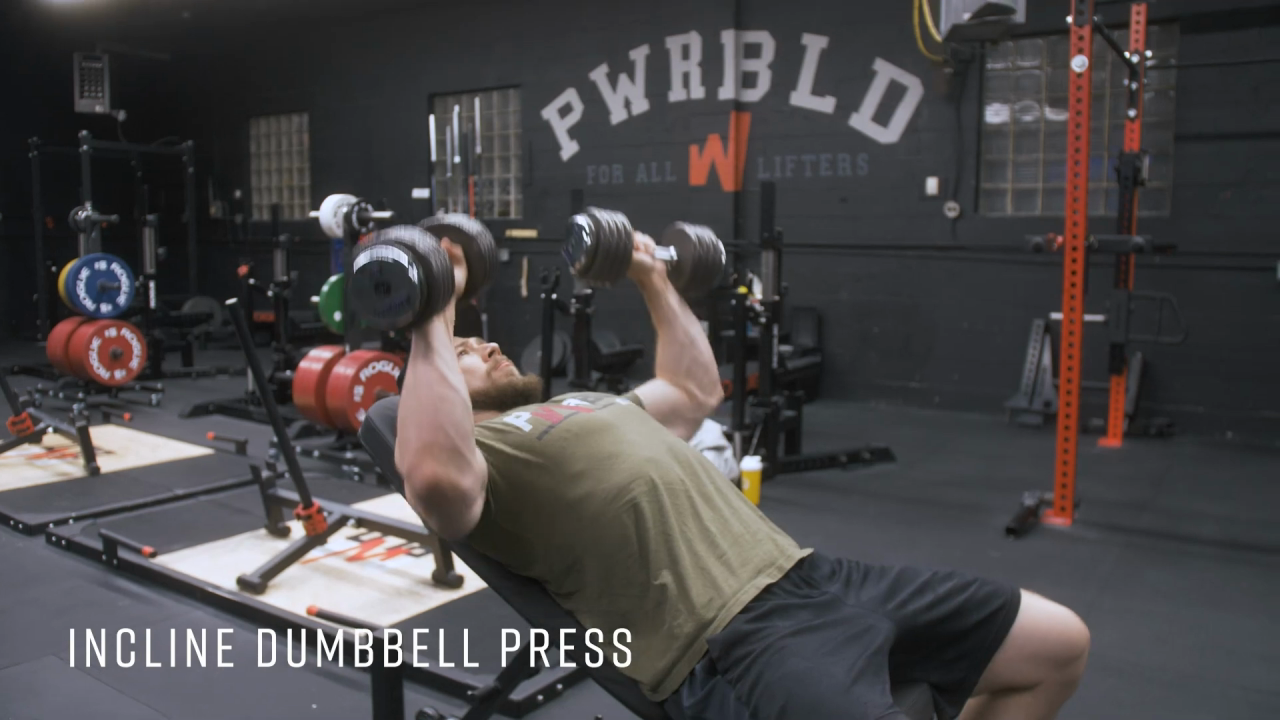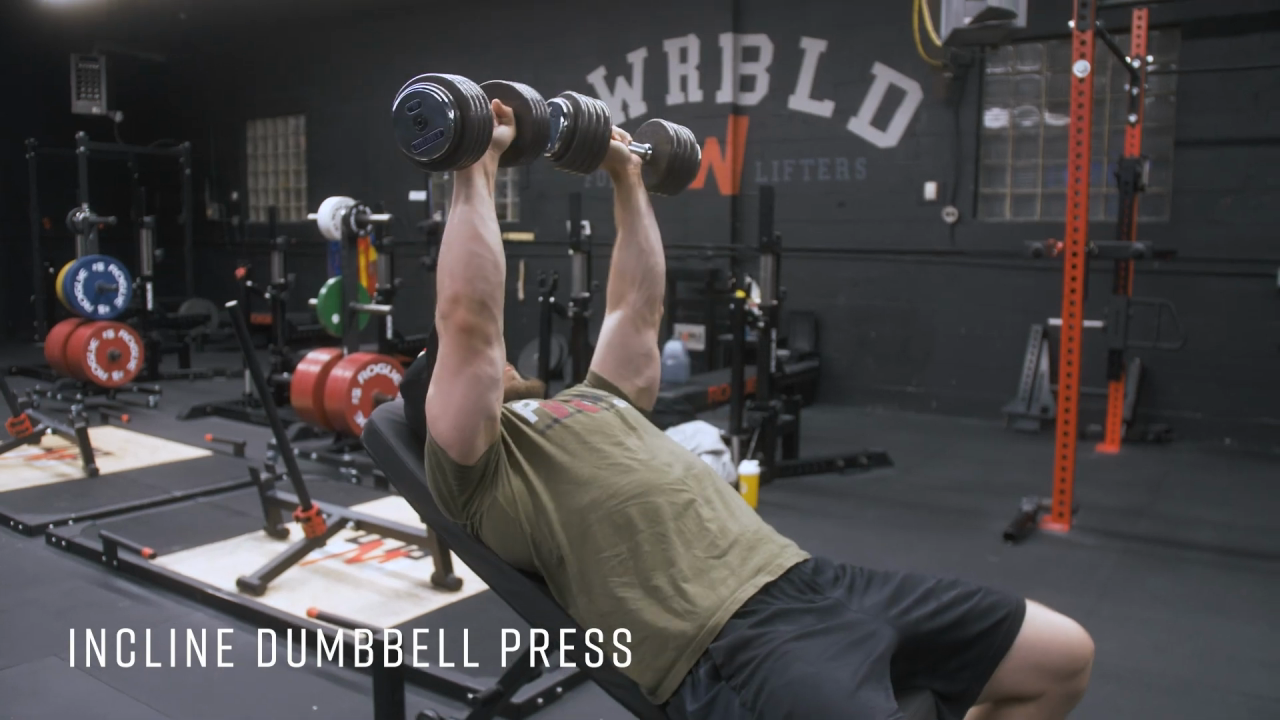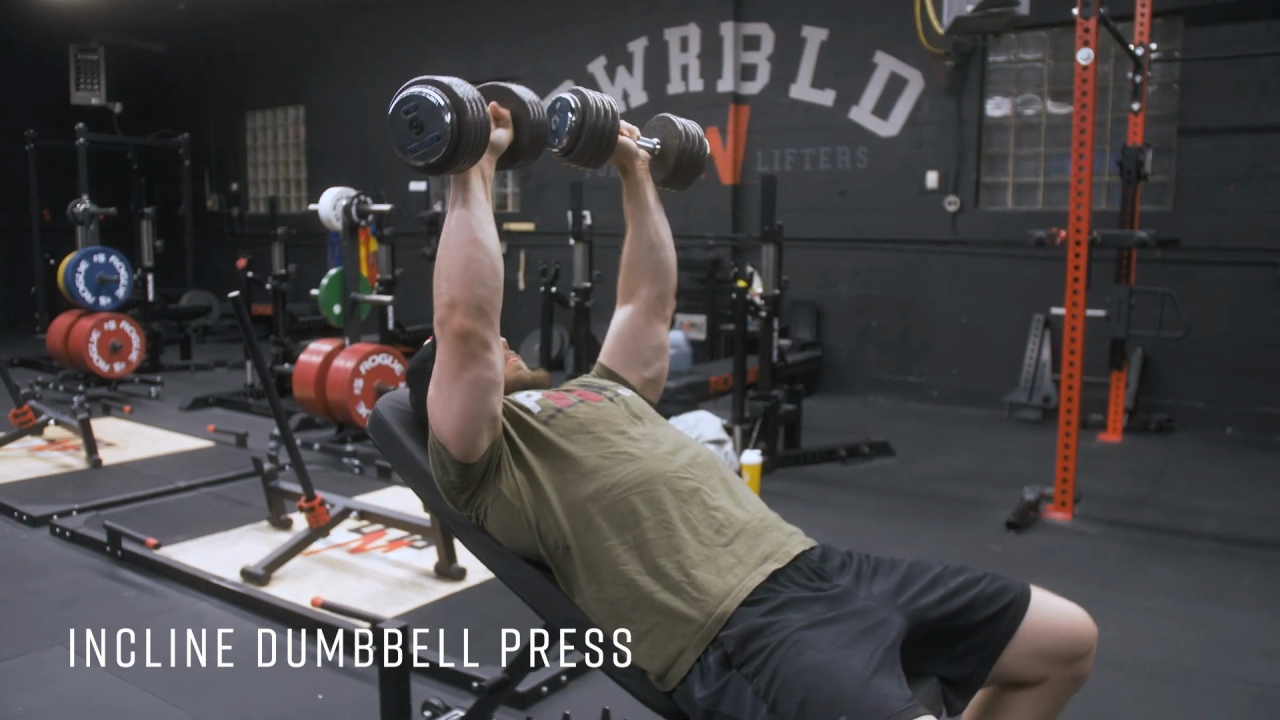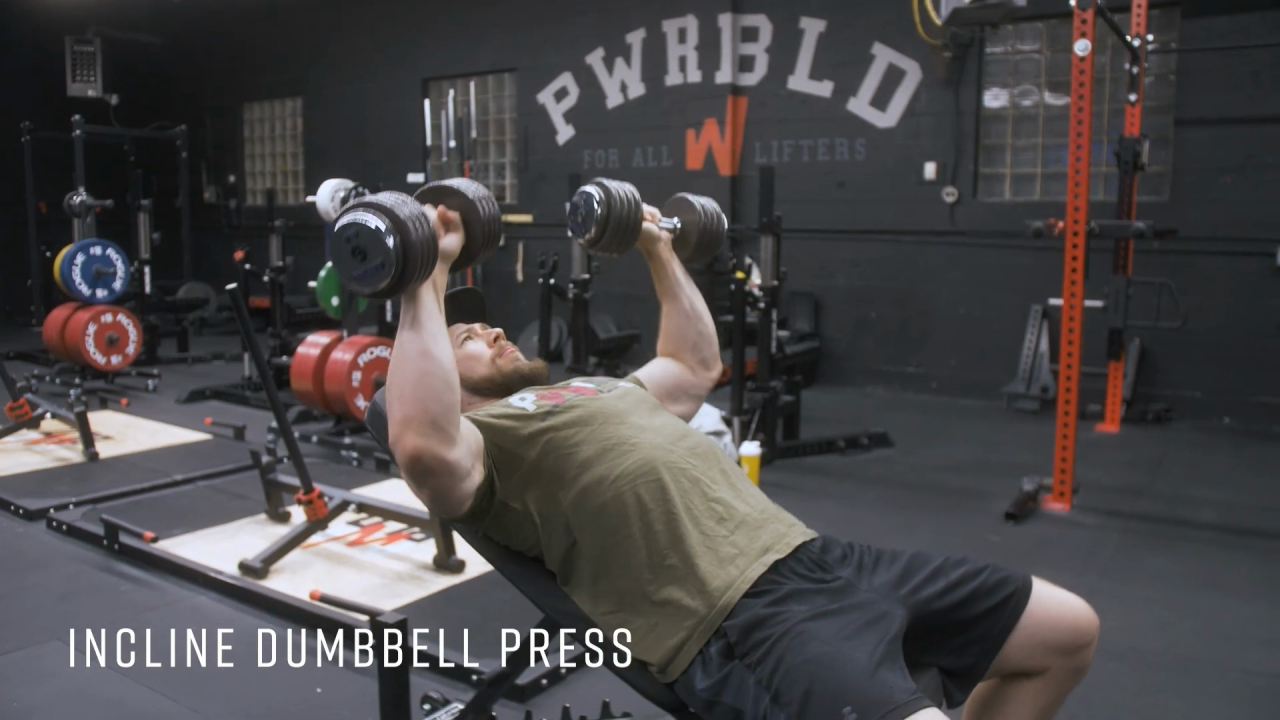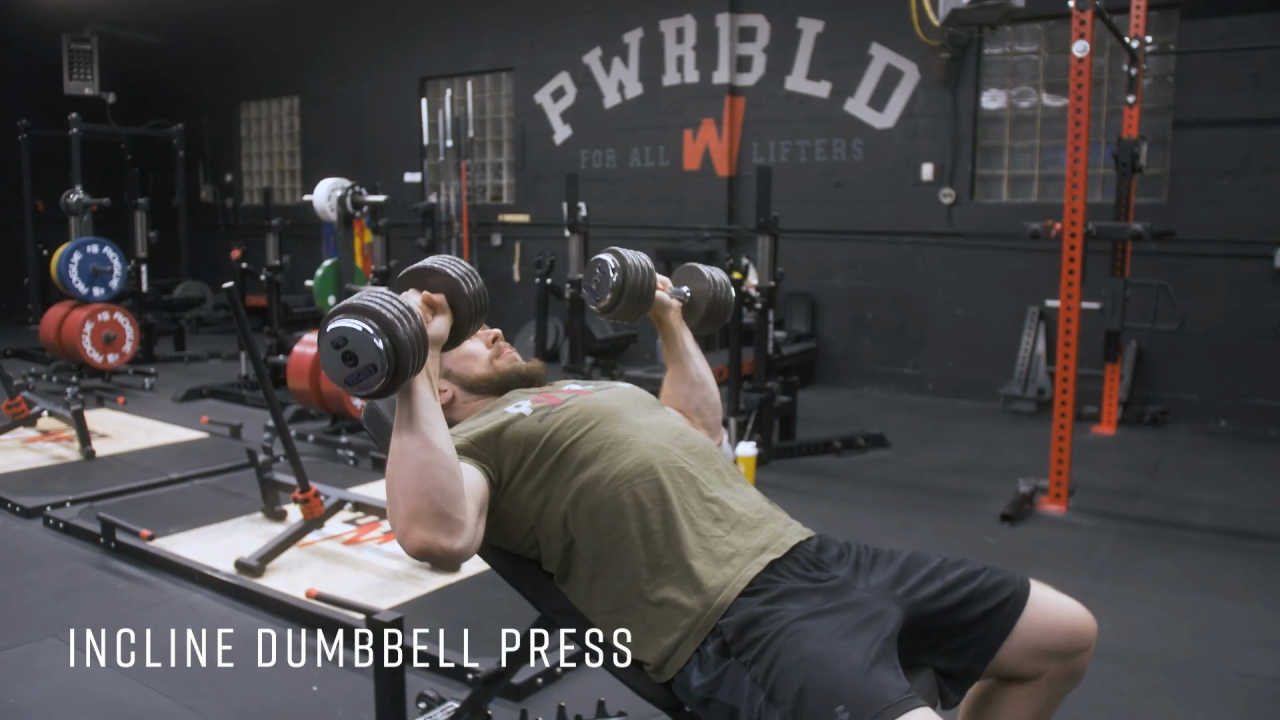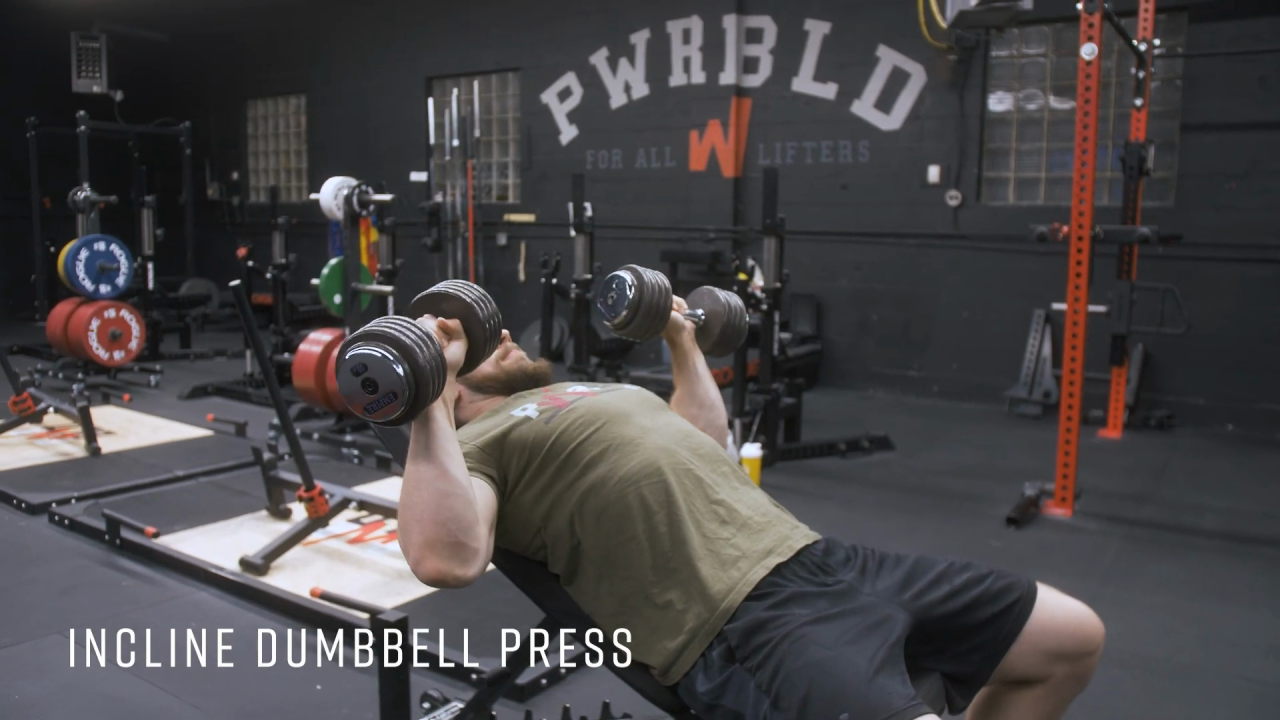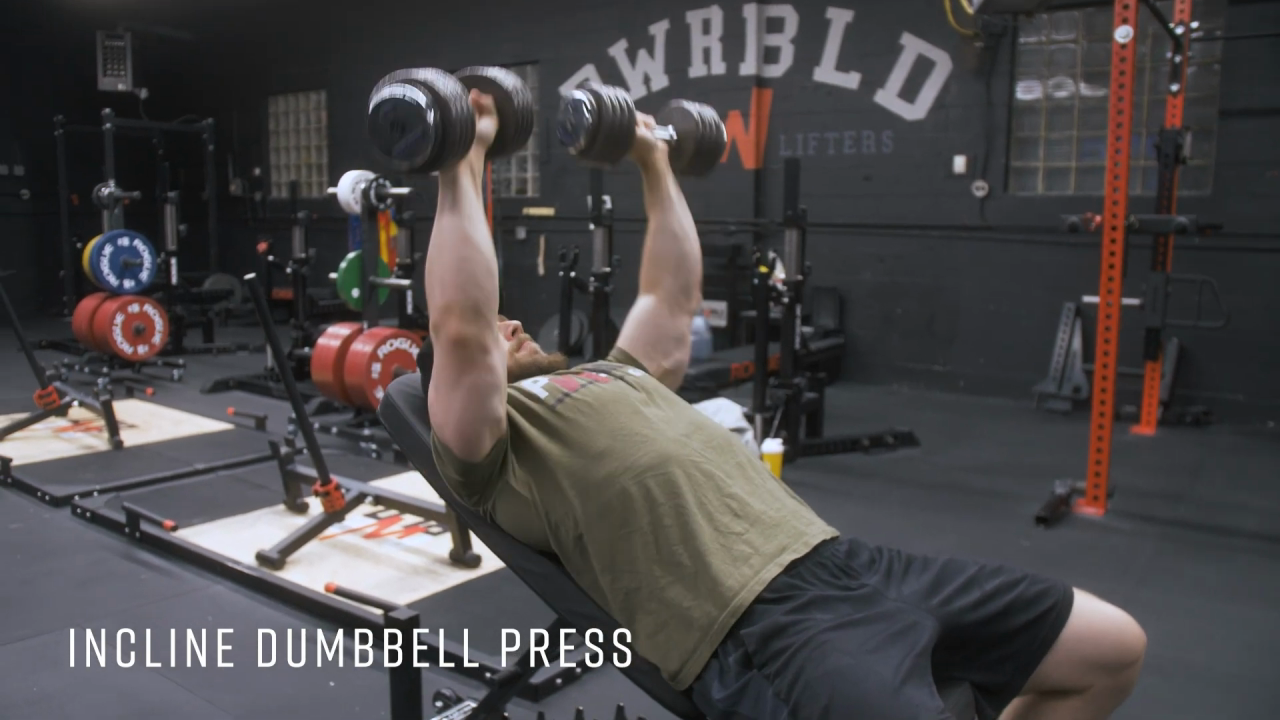
dt=0.5s
person 1, frame 1
left shoulder: (586, 408)
right shoulder: (479, 459)
left elbow: (699, 392)
right elbow: (435, 474)
left wrist: (653, 283)
right wrist: (430, 318)
left hip: (801, 578)
right hip: (724, 644)
left knee: (1058, 644)
person 1, frame 2
left shoulder: (593, 407)
right shoulder: (480, 468)
left elbow: (637, 309)
right elbow: (466, 321)
left wrist: (628, 180)
right wrist: (477, 169)
left hip: (800, 580)
right hip: (728, 645)
left knee: (1063, 657)
person 1, frame 3
left shoulder: (597, 393)
right shoulder: (485, 455)
left elbow: (648, 304)
right elbow: (461, 329)
left wrist: (634, 174)
right wrist: (475, 173)
left hip: (815, 567)
right hip: (738, 632)
left knee: (1067, 642)
person 1, frame 4
left shoulder: (594, 392)
right shoulder: (480, 441)
left elbow: (697, 365)
right elbow: (423, 446)
left wrist: (659, 252)
right wrist: (426, 283)
left hip: (807, 557)
right hip: (738, 624)
left knee: (1068, 632)
person 1, frame 5
left shoulder: (579, 396)
right shoulder: (471, 446)
left elbow: (702, 428)
right elbow: (435, 534)
left wrist: (670, 320)
right wrist: (413, 362)
left hip: (807, 558)
right hip: (734, 620)
left knee: (1065, 637)
person 1, frame 6
left shoulder: (586, 397)
right shoulder: (475, 448)
right elbow: (447, 559)
left wrist: (682, 341)
right wrist: (432, 391)
left hip: (816, 562)
right hip: (742, 622)
left knee: (1072, 639)
person 1, frame 7
left shoulder: (616, 376)
right shoulder: (492, 445)
left elbow: (675, 296)
right elbow: (460, 330)
left wrist: (654, 166)
right wrist: (462, 167)
left hip: (835, 567)
right hip: (756, 631)
left knee: (1114, 649)
